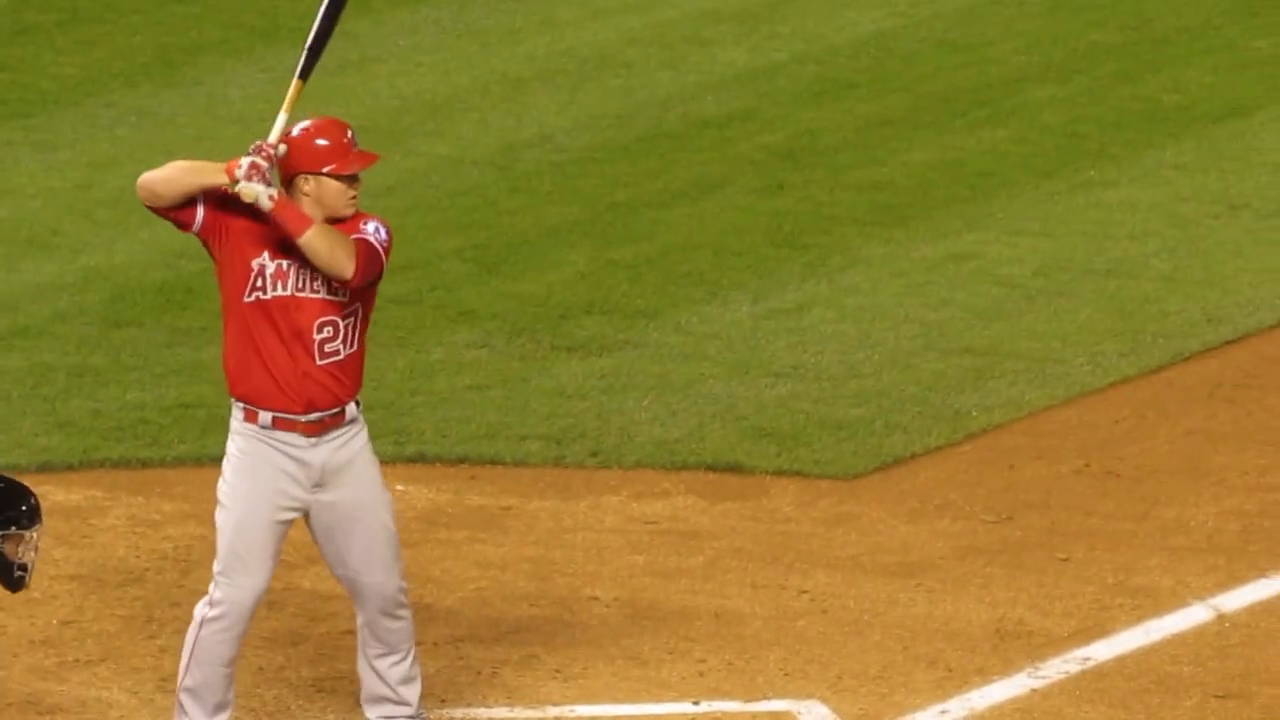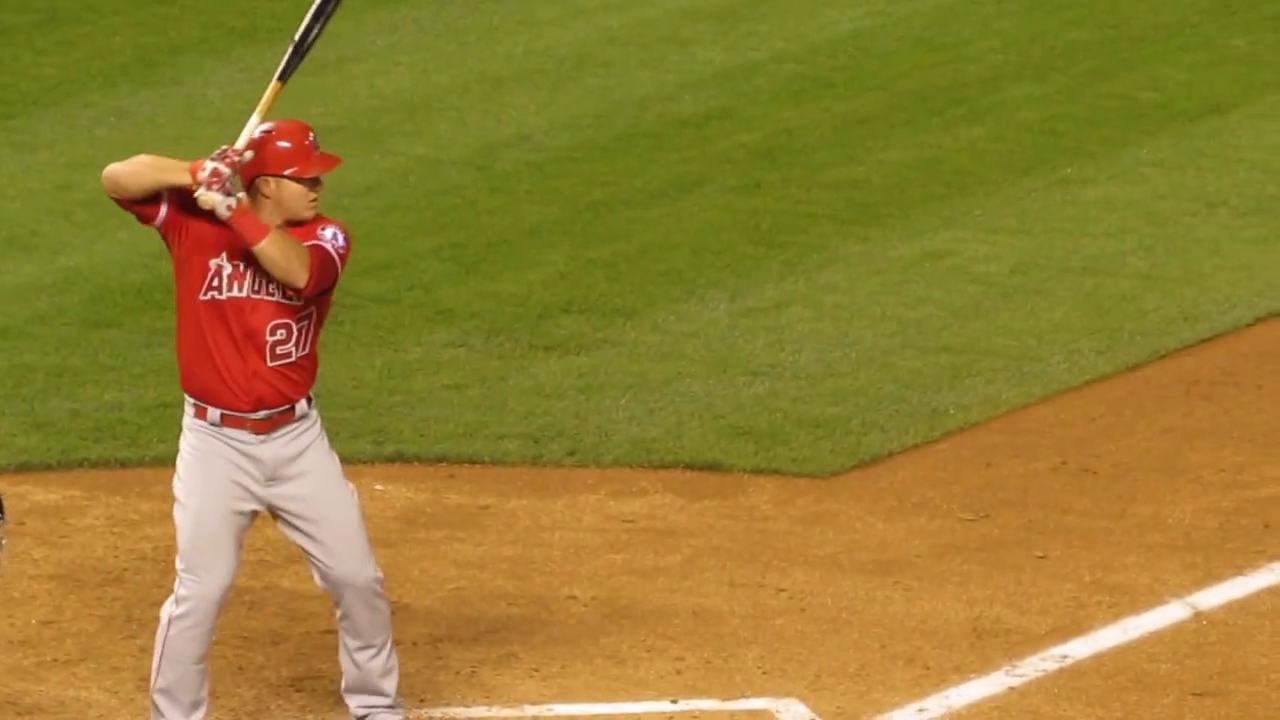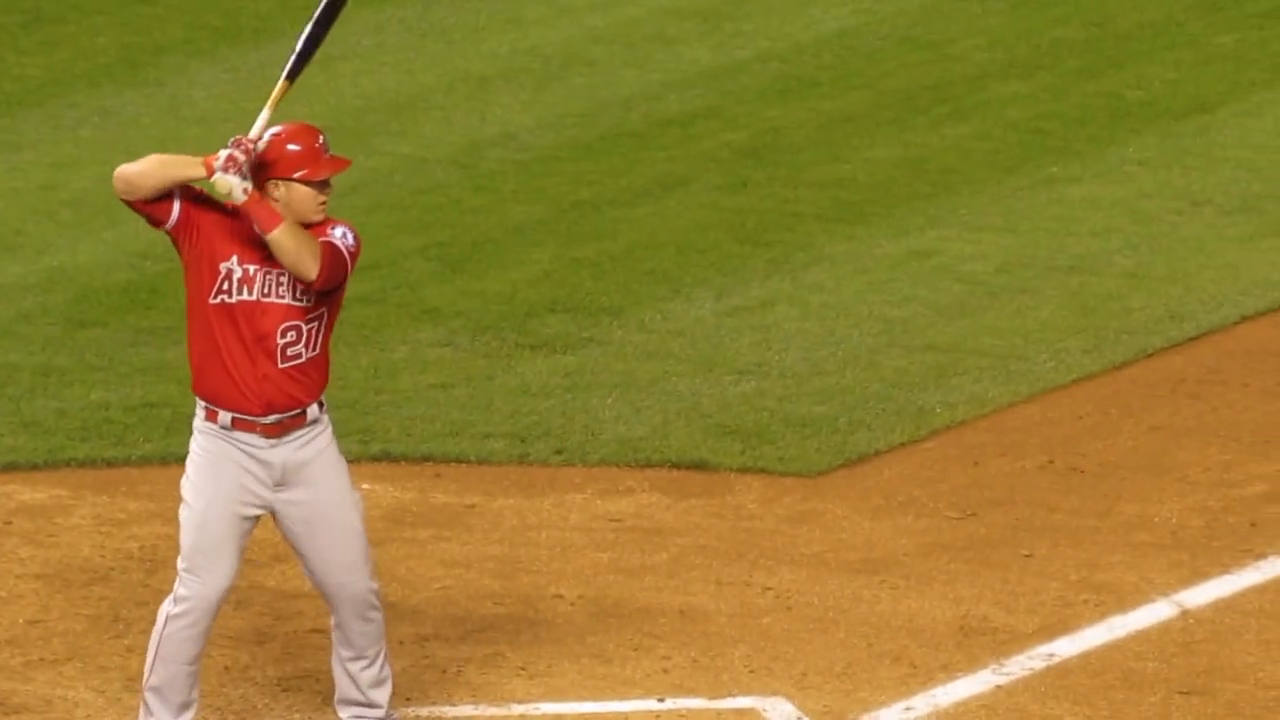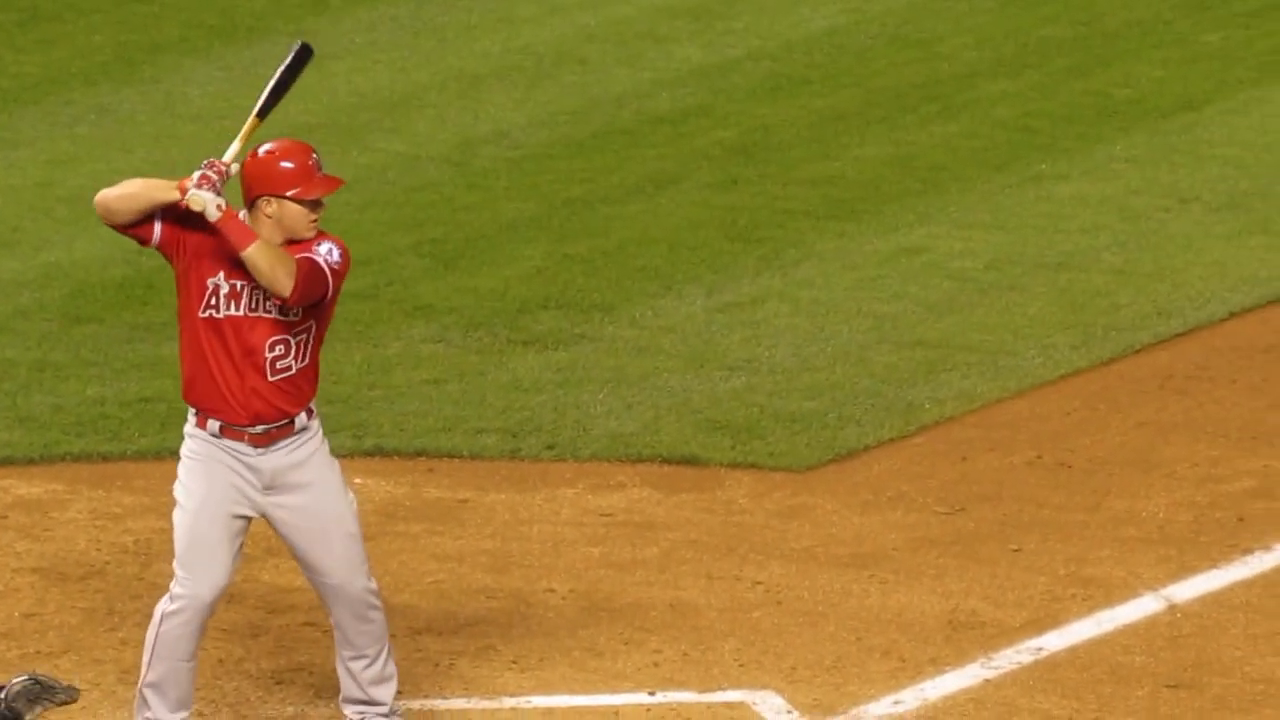
dt=0.7s
person 1, frame 1
left shoulder: (367, 232)
right shoulder: (234, 222)
left elbow: (346, 266)
right elbow: (150, 188)
left wrist: (272, 201)
right wrist: (234, 172)
left hip: (343, 442)
right hip: (262, 444)
left knee: (382, 589)
right knee: (233, 596)
person 1, frame 2
left shoulder: (328, 236)
right shoulder: (194, 222)
left elbow: (301, 274)
right elbow: (115, 179)
left wrist: (231, 209)
right wrist: (194, 174)
left hip: (298, 437)
right hip: (216, 440)
left knee: (357, 577)
right knee: (198, 592)
person 1, frame 3
left shoulder: (337, 239)
right shoulder: (205, 222)
left elbow: (310, 266)
right elbow: (126, 181)
left wrist: (245, 194)
right wrist: (211, 166)
left hip: (307, 442)
right hip: (225, 444)
left knee: (354, 589)
right knee: (197, 592)
person 1, frame 4
left shoulder: (327, 254)
right shoulder: (194, 235)
left elbow: (286, 282)
right elbow: (108, 205)
left wrist: (220, 215)
right wrist: (185, 190)
left hip: (297, 447)
right hip: (215, 451)
left knee: (353, 586)
right knee: (193, 592)
